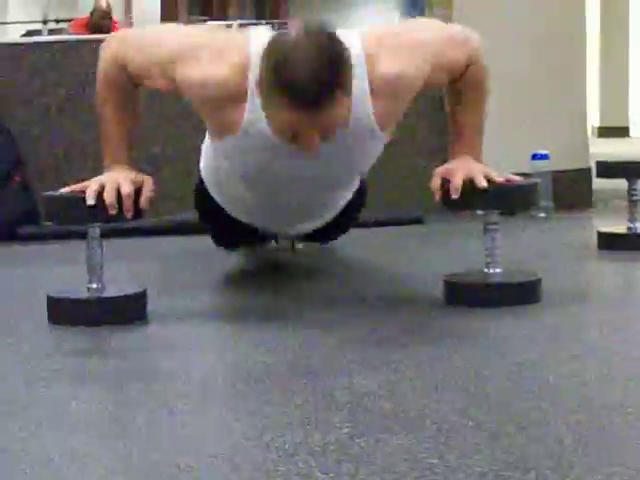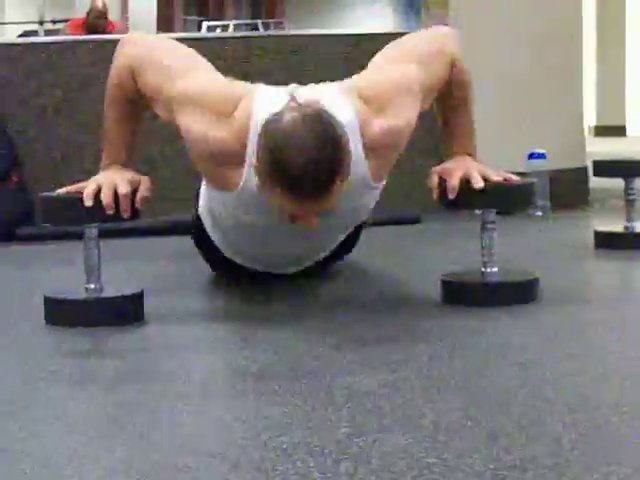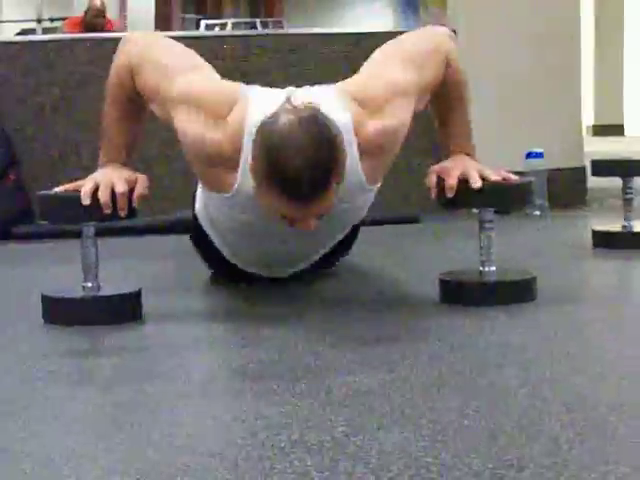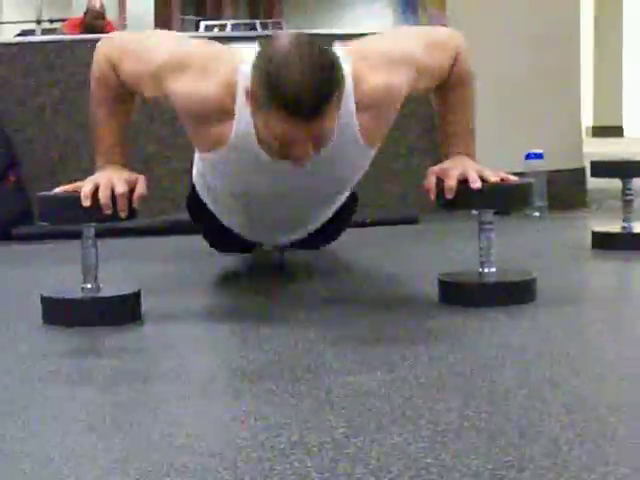
dt=0.1s
person 1, frame 1
left shoulder: (387, 74)
right shoulder: (219, 76)
left elbow: (469, 51)
right elbow: (117, 53)
left wrist: (466, 154)
right wrist: (116, 162)
left hip: (333, 210)
right hip: (233, 210)
right ankle: (253, 232)
person 1, frame 2
left shoulder: (382, 122)
right shoulder: (221, 130)
left elbow: (444, 45)
right elbow: (132, 55)
left wrist: (462, 155)
right wrist: (114, 166)
person 1, frame 3
left shoulder: (376, 122)
right shoulder: (215, 132)
left elbow: (439, 44)
right elbow: (134, 53)
left wrist: (459, 156)
right wrist: (113, 165)
person 1, frame 4
left shoulder: (376, 84)
right shoulder: (208, 91)
left elbow: (453, 50)
right elbow: (111, 55)
left wrist: (460, 153)
right wrist: (110, 164)
left ankle: (298, 232)
right ankle: (245, 241)
